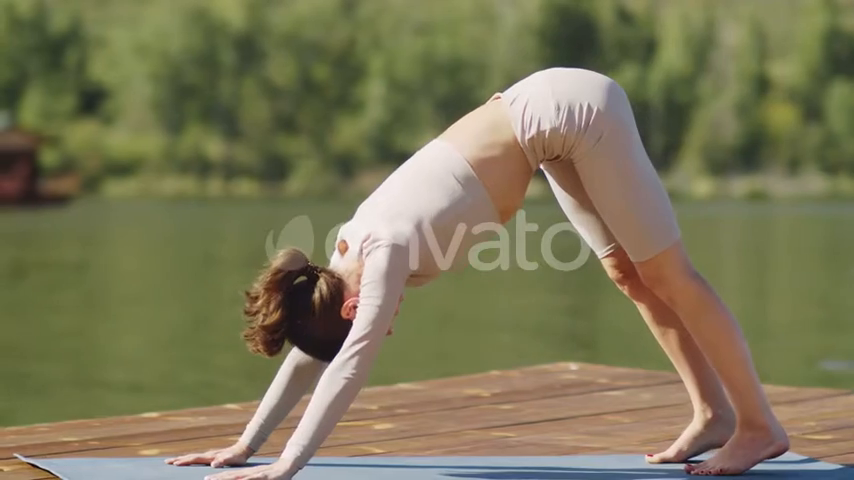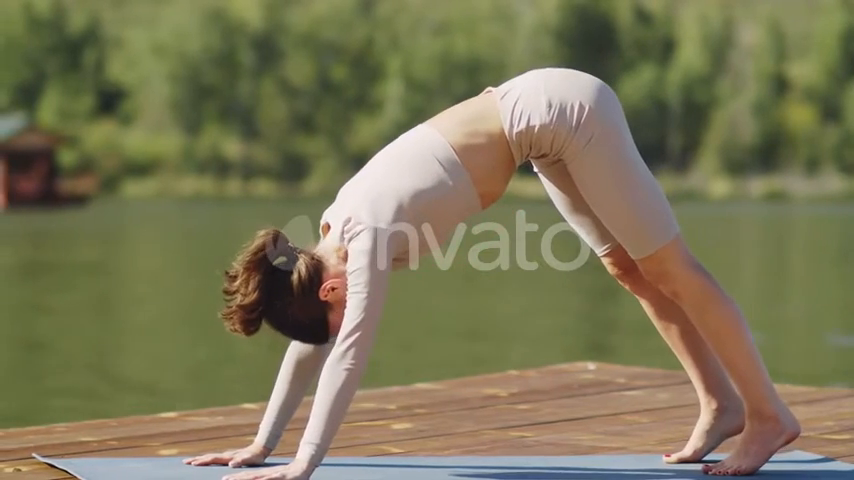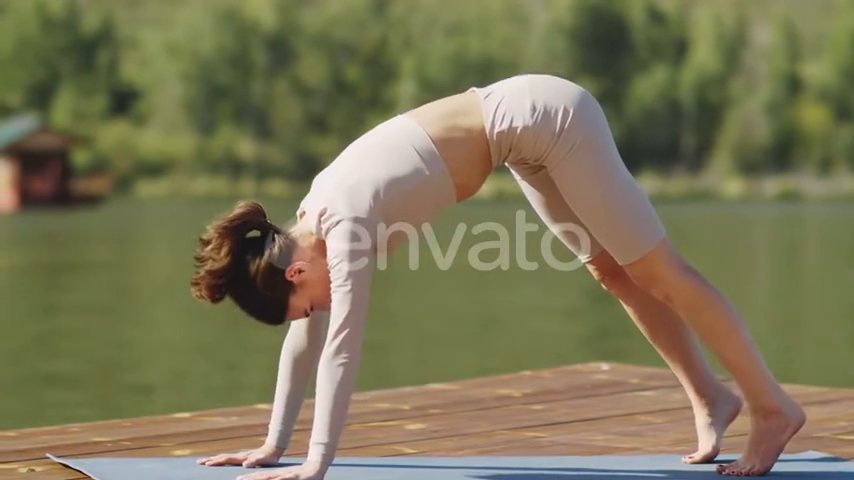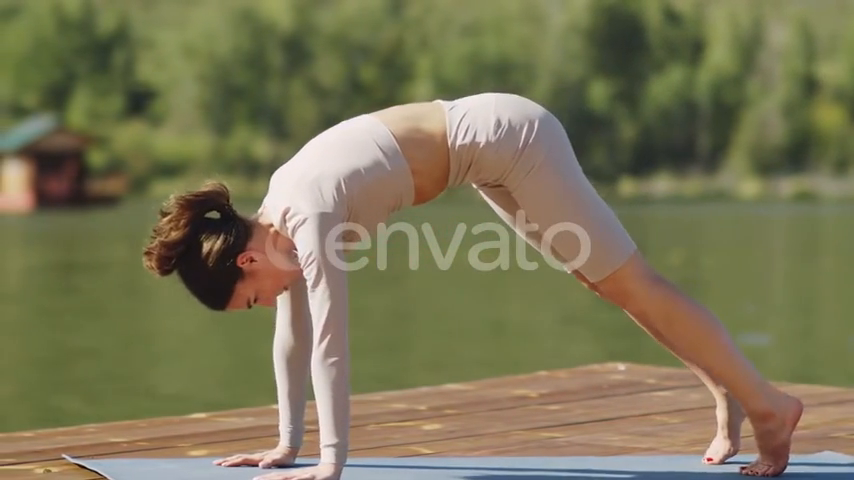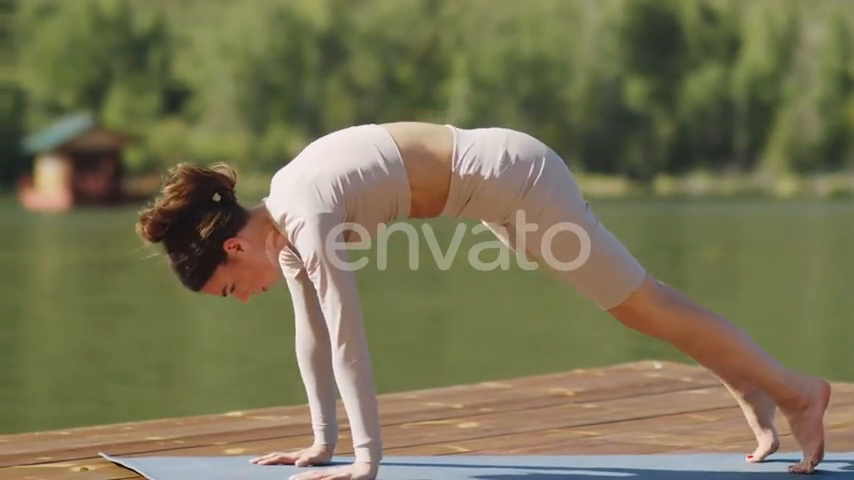
dt=1s
person 1, frame 1
left shoulder: (384, 250)
right shoulder: (351, 243)
left elbow: (350, 365)
right elbow: (306, 354)
left hip: (578, 113)
right hip: (550, 113)
left knee: (666, 273)
right knee: (630, 275)
left ankle: (759, 423)
right ankle: (714, 413)
person 1, frame 2
left shoulder: (367, 233)
right shoulder: (336, 227)
left elbow: (348, 352)
right elbow: (308, 345)
left hip: (565, 111)
right hip: (543, 114)
left knee: (668, 269)
right knee: (630, 271)
left ankle: (768, 413)
right ankle: (720, 404)
person 1, frame 3
left shoulder: (343, 223)
right shoulder: (311, 217)
left elbow: (340, 346)
right elbow: (302, 340)
left hip: (546, 118)
right hip: (528, 122)
left knee: (657, 273)
right knee: (614, 273)
left ankle: (773, 406)
right ankle: (711, 398)
person 1, frame 4
left shoulder: (308, 216)
right shoulder: (275, 214)
left elbow: (328, 341)
right elbow: (291, 335)
left hip: (508, 138)
right hip: (492, 143)
left knee: (630, 283)
right knee: (604, 280)
left ankle: (767, 404)
right ankle: (728, 387)
person 1, frame 5
left shoulder: (306, 217)
right shoulder: (278, 216)
left elbow: (346, 341)
right elbow: (310, 333)
left hip: (509, 175)
right hip: (494, 180)
left knee: (643, 305)
right knee: (630, 300)
left ankle: (795, 390)
right ankle: (751, 389)
